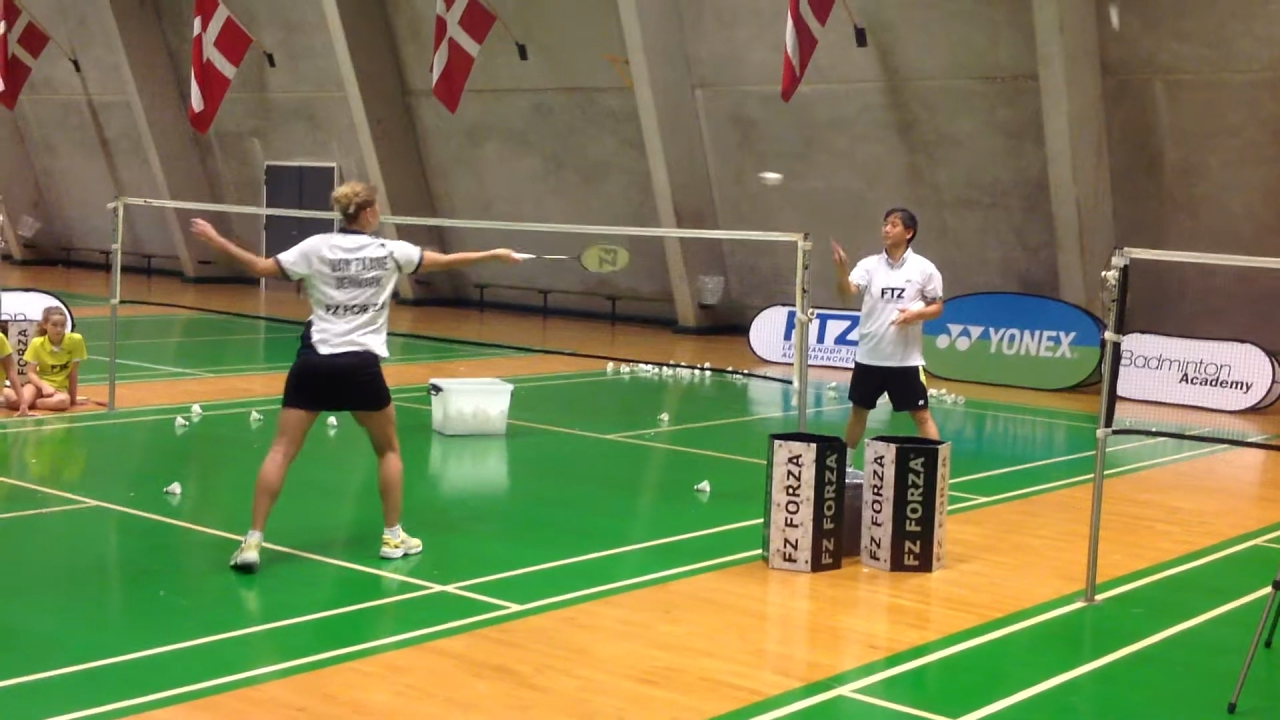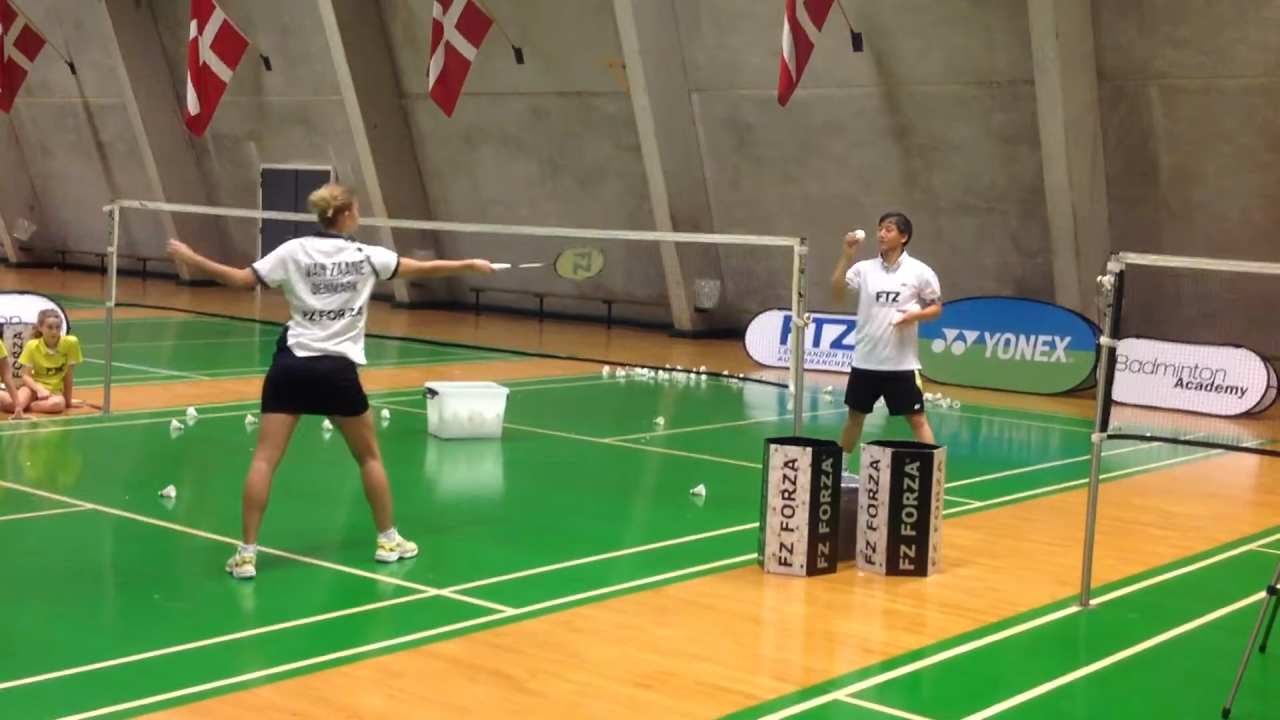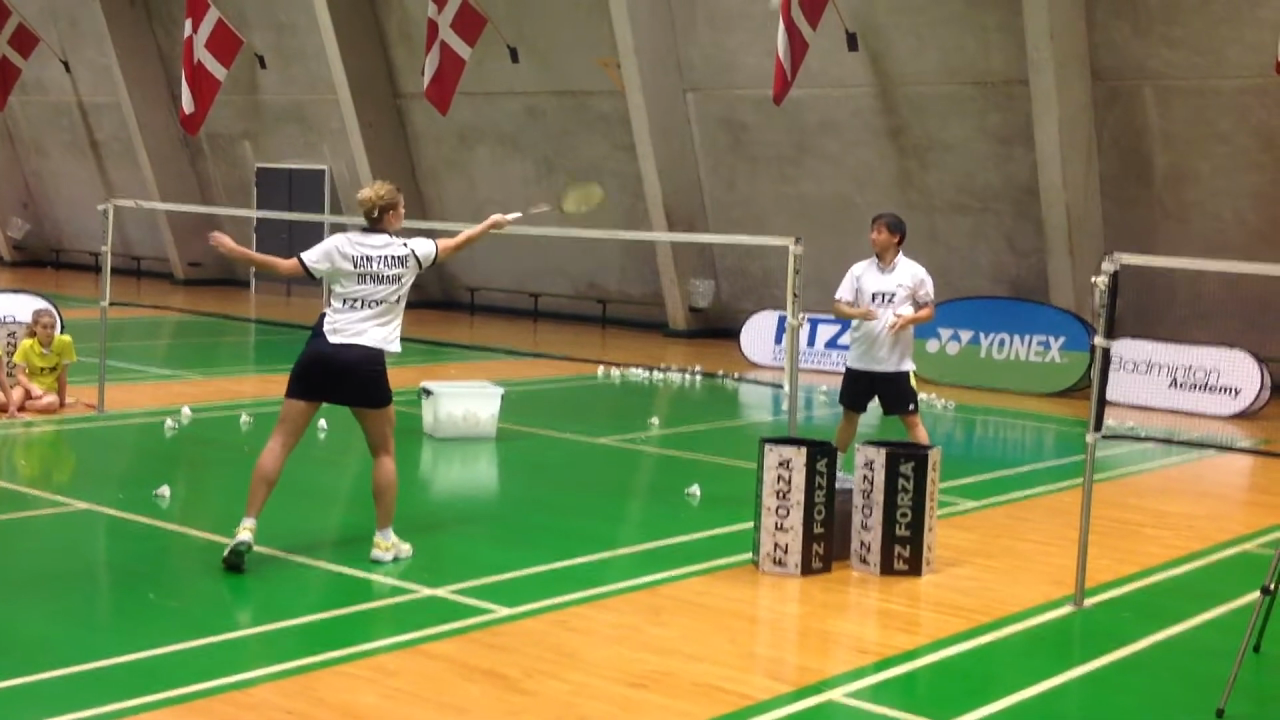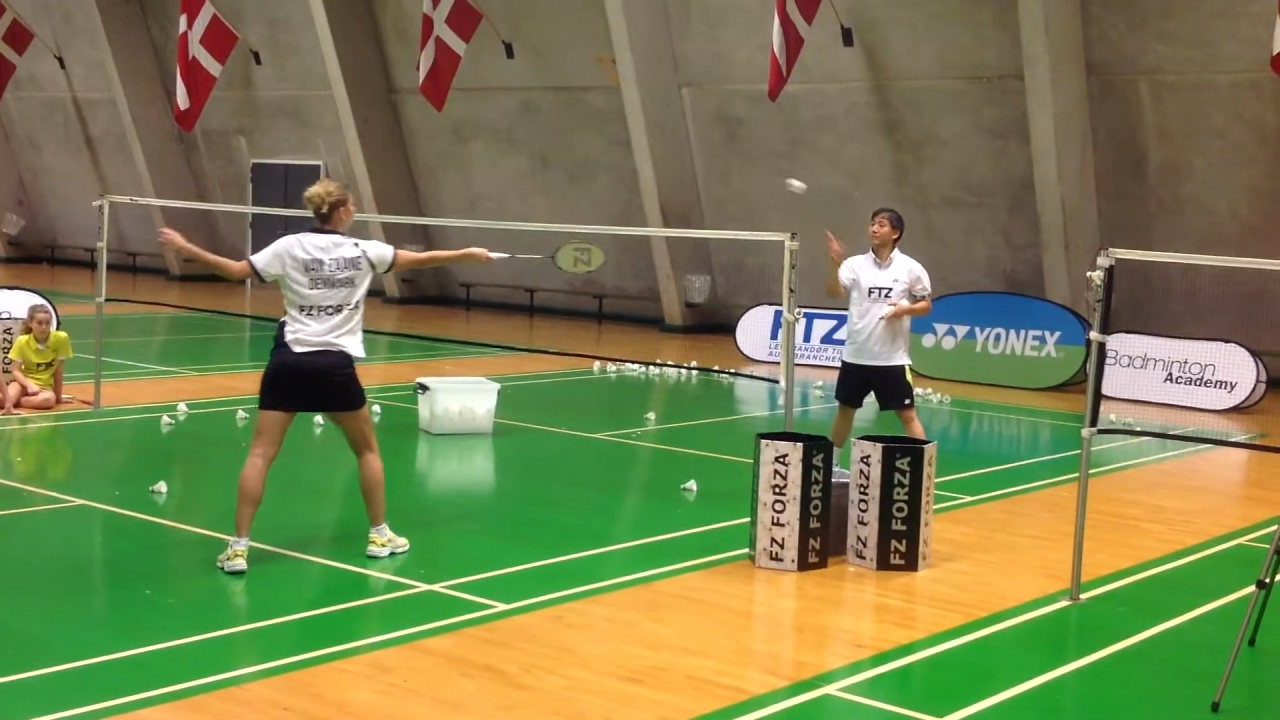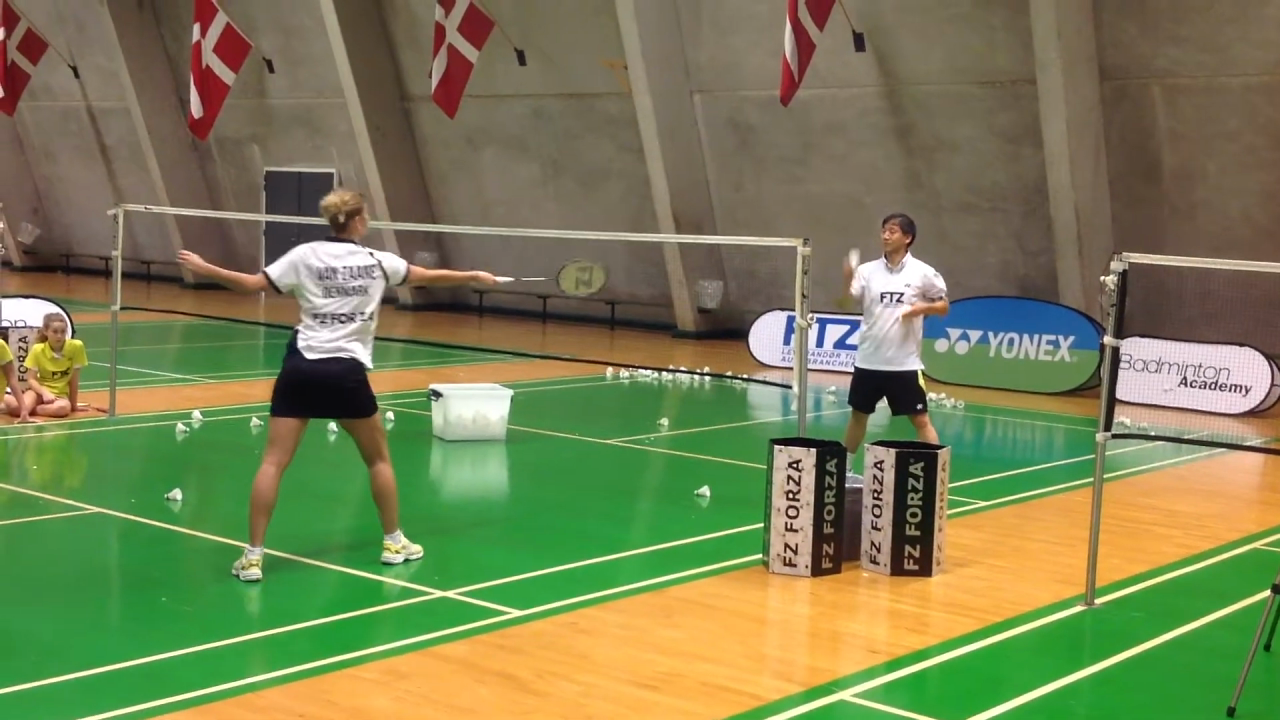
dt=1s
person 1, frame 1
left shoulder: (317, 246)
right shoulder: (390, 251)
left elbow: (262, 268)
right elbow: (447, 261)
left wrist: (217, 241)
right wrist: (494, 254)
left hip: (313, 362)
right hip: (360, 365)
left knee: (281, 452)
right knee: (389, 449)
left ankle: (251, 542)
right ankle: (393, 536)
person 1, frame 2
left shoulder: (293, 251)
right shoulder: (367, 257)
left elbow: (240, 279)
right elbow: (424, 268)
left wrist: (192, 259)
right wrist: (469, 265)
left hip: (291, 366)
right hip: (338, 371)
left knee: (265, 459)
right knee: (369, 456)
left ankle: (247, 553)
right ankle: (389, 539)
person 1, frame 3
left shoulder: (340, 245)
right shoulder: (409, 250)
left elbow: (286, 269)
right elbow: (455, 243)
left wrist: (235, 251)
right wrist: (490, 224)
left hip: (320, 353)
right hip: (365, 361)
left knee: (280, 442)
right knee: (383, 452)
left ankle: (247, 528)
right ankle: (384, 539)
person 1, frame 4
left shoulder: (290, 247)
right shoulder: (362, 251)
left elbow: (236, 271)
right elbow: (421, 259)
left wrist: (187, 248)
right wrist: (468, 253)
left hip: (288, 362)
right hip: (334, 365)
left knee: (261, 455)
right knee: (367, 450)
left ankle: (237, 547)
right ankle: (379, 535)
person 1, frame 5
left shoulder: (305, 255)
right shoulder: (377, 262)
left elbow: (252, 284)
right elbow: (432, 276)
left wrist: (203, 267)
right wrist: (474, 275)
left hip: (301, 369)
right hip: (347, 373)
left knee: (273, 462)
right knee: (378, 458)
left ankle: (253, 555)
right ankle: (394, 542)
person 2, frame 1
left shoulder: (924, 269)
right shoulder: (869, 265)
left elbow: (937, 307)
right elbow: (847, 293)
left wrist: (916, 313)
right wrist: (842, 269)
left hip: (906, 359)
right hip: (869, 356)
left knee: (921, 415)
right knee: (859, 411)
right ankle: (845, 464)
person 2, frame 2
left shoulder: (920, 272)
right shoulder: (864, 269)
left elbow: (936, 308)
right elbow: (836, 294)
left wrist: (915, 314)
right wrist: (847, 254)
left hip: (902, 363)
right hip: (865, 360)
left knee: (917, 418)
right knee: (855, 415)
person 2, frame 3
left shoulder: (915, 273)
right shoulder: (858, 270)
left elbow: (929, 310)
right elbow: (838, 307)
left wrist: (910, 318)
right wrist: (857, 312)
left hip: (897, 364)
right hip: (860, 361)
left knee: (911, 419)
right knee: (849, 415)
right ankle: (835, 468)
person 2, frame 4
left shoulder: (911, 268)
right shoulder: (855, 264)
left elbow: (926, 305)
right elbow: (833, 292)
left wrist: (906, 308)
right wrist: (835, 264)
left hip: (892, 358)
right hip: (856, 355)
left knee: (907, 414)
right knee: (845, 409)
person 2, frame 5
left shoulder: (924, 273)
right shoulder: (867, 270)
left elbow: (944, 306)
left wrist: (924, 307)
right wrist: (847, 277)
left hip: (905, 363)
right hip: (868, 360)
left knee: (920, 420)
right knee: (858, 415)
